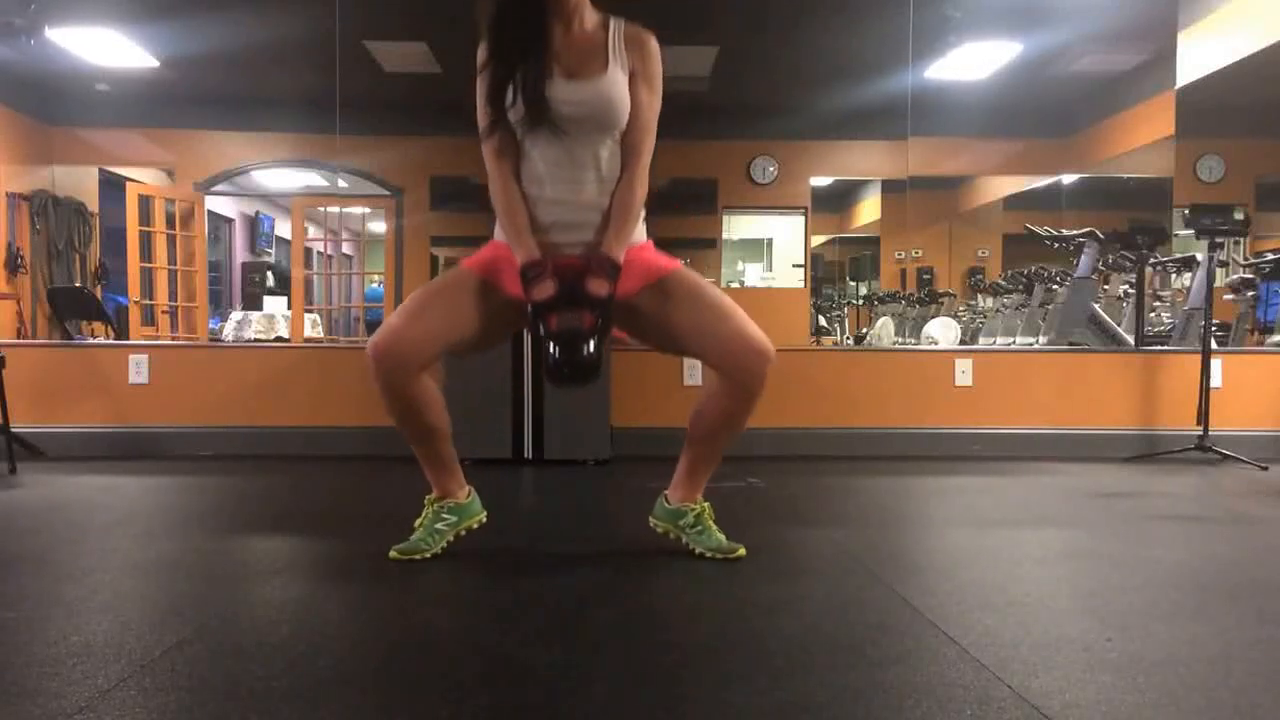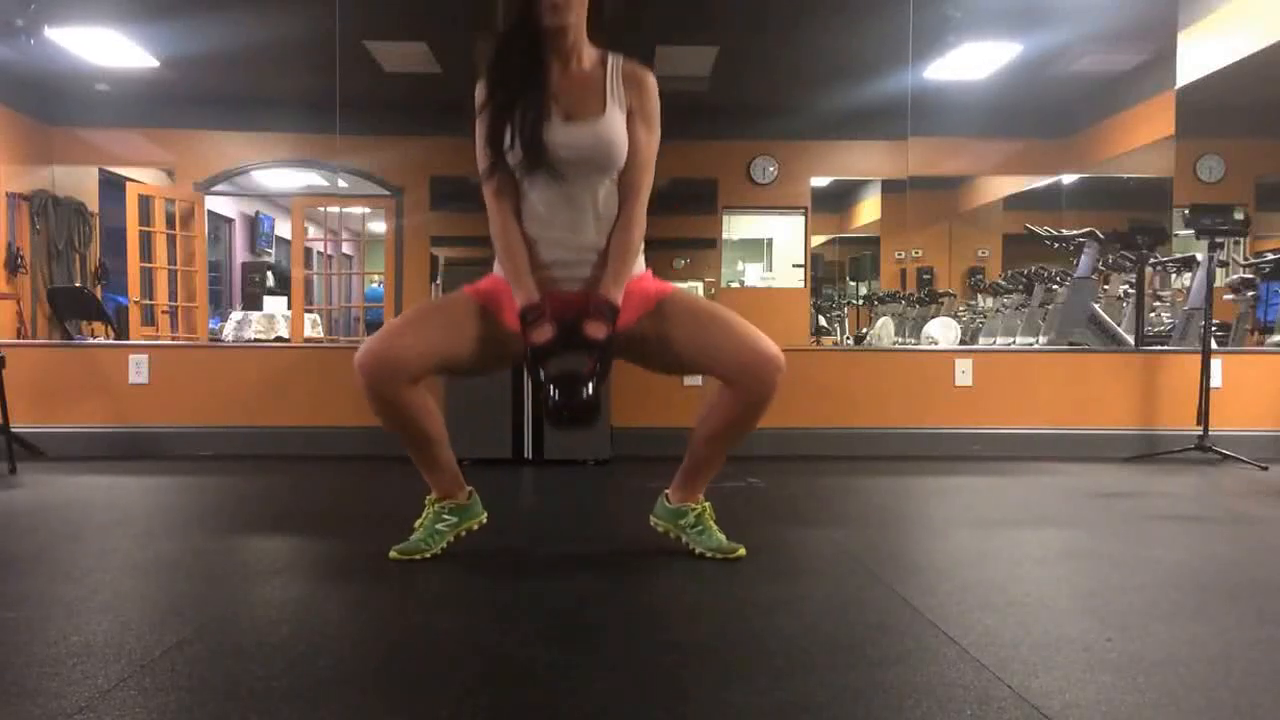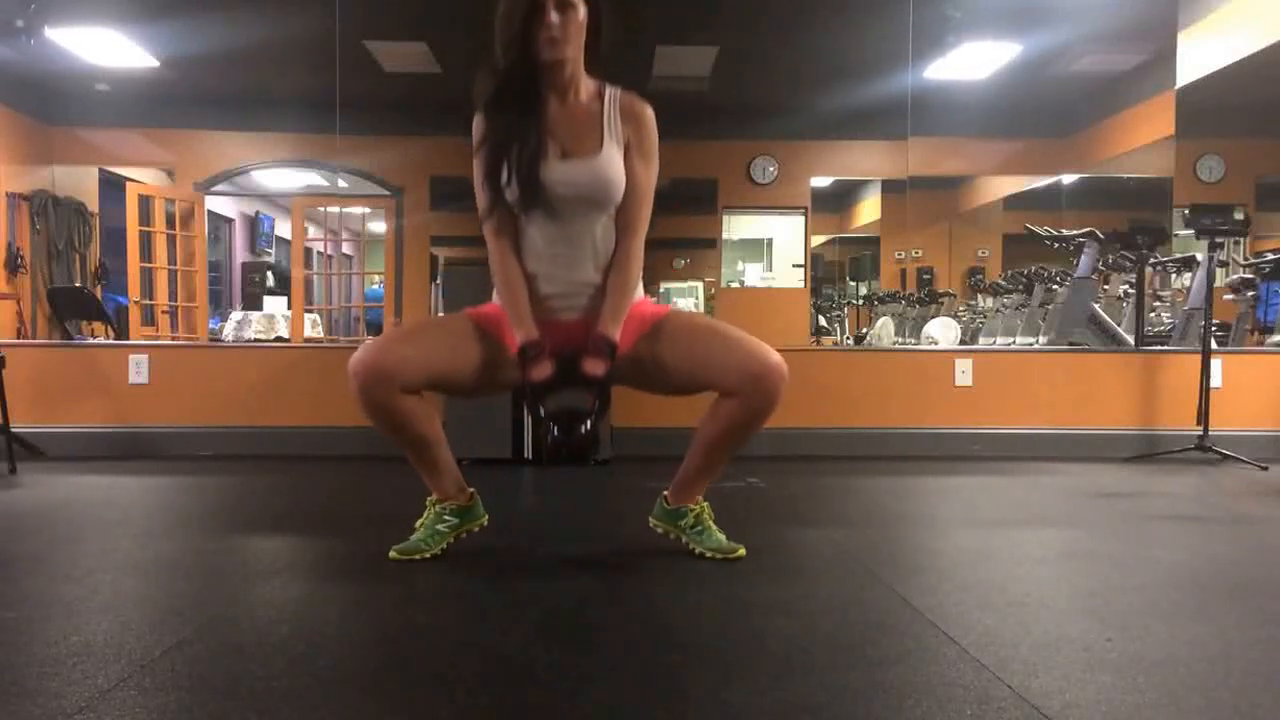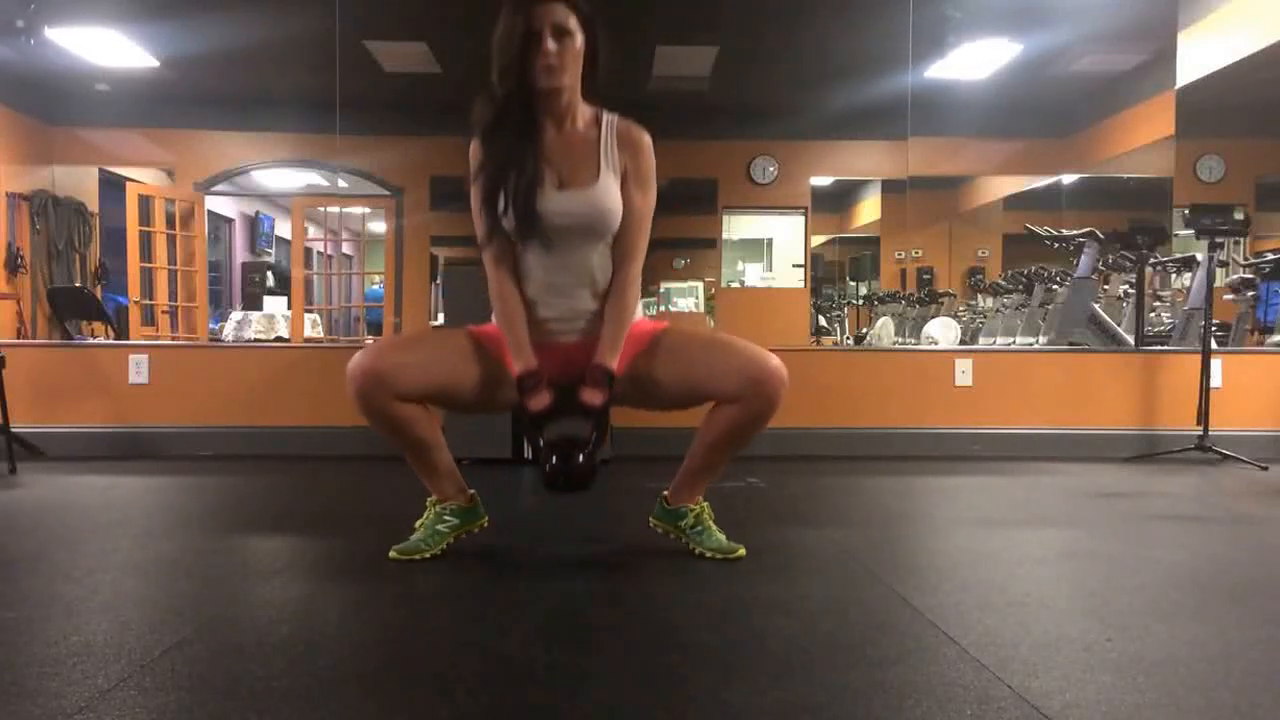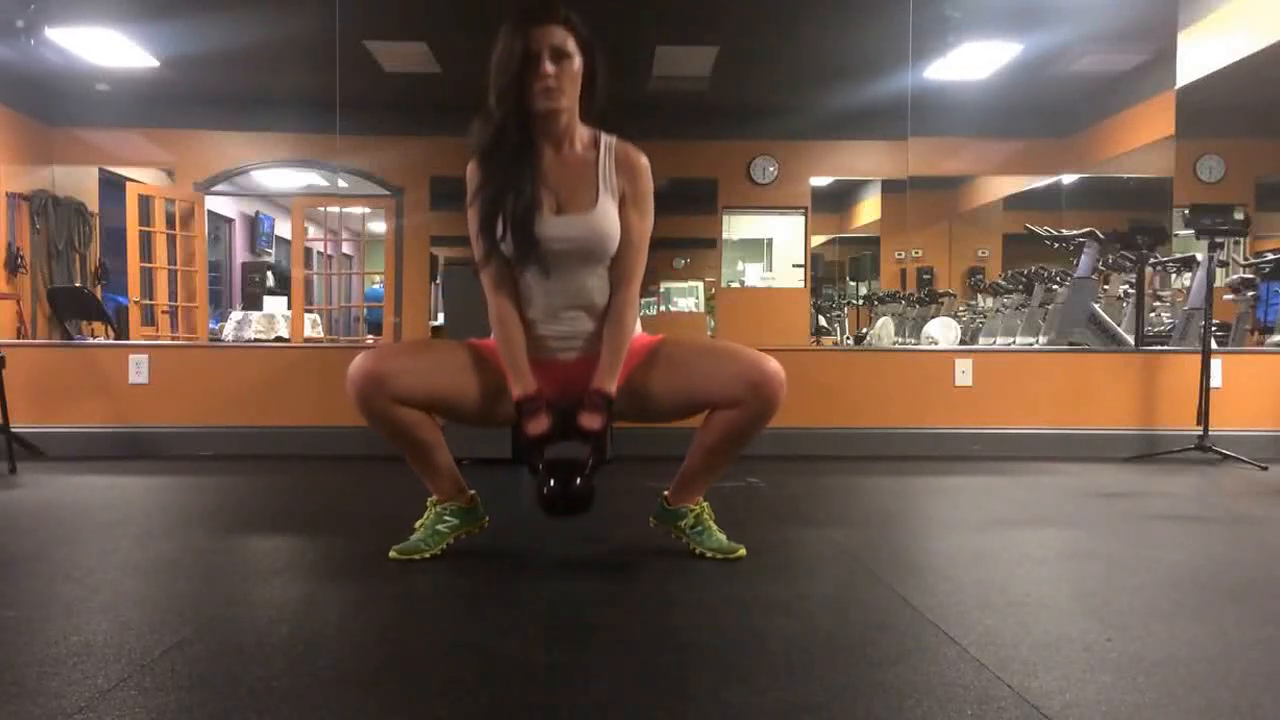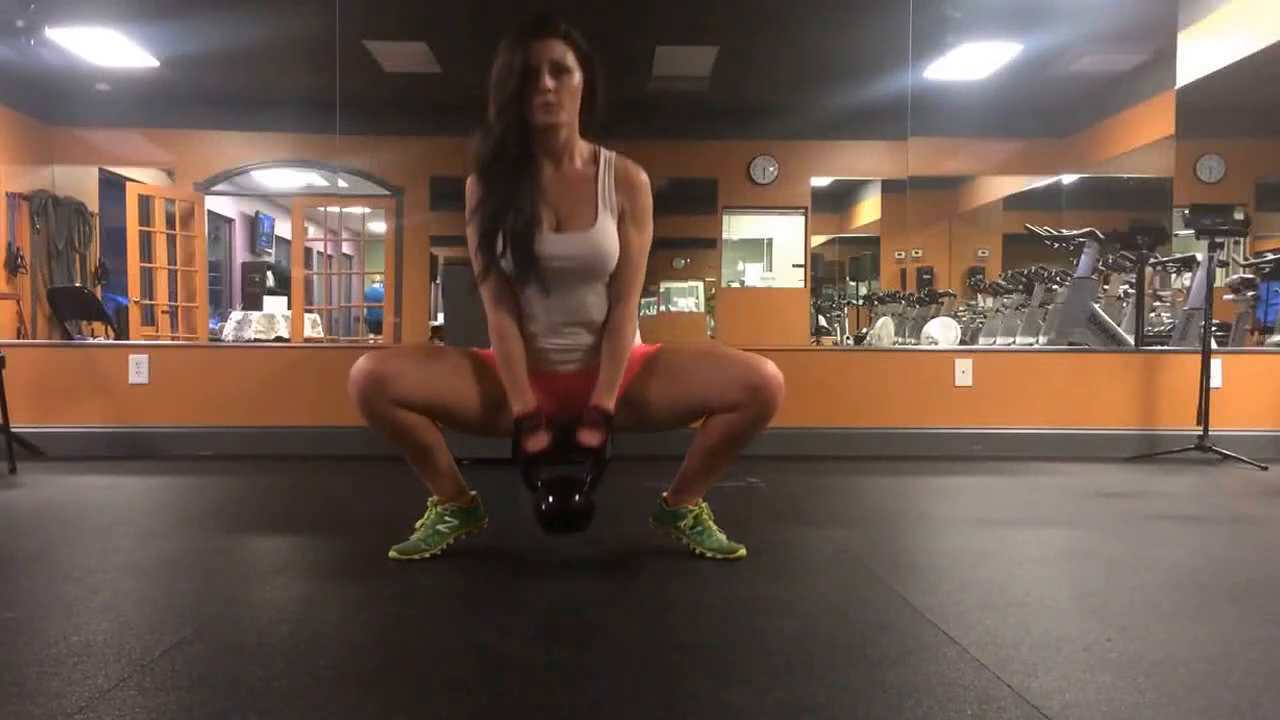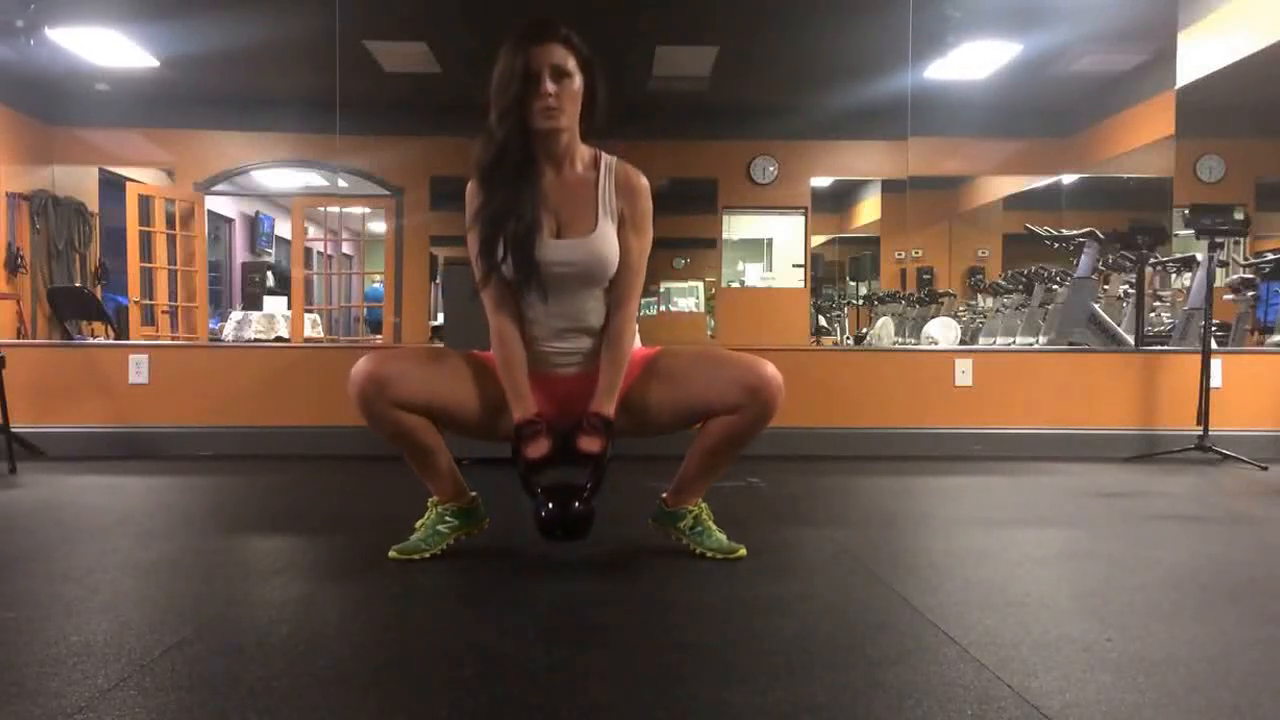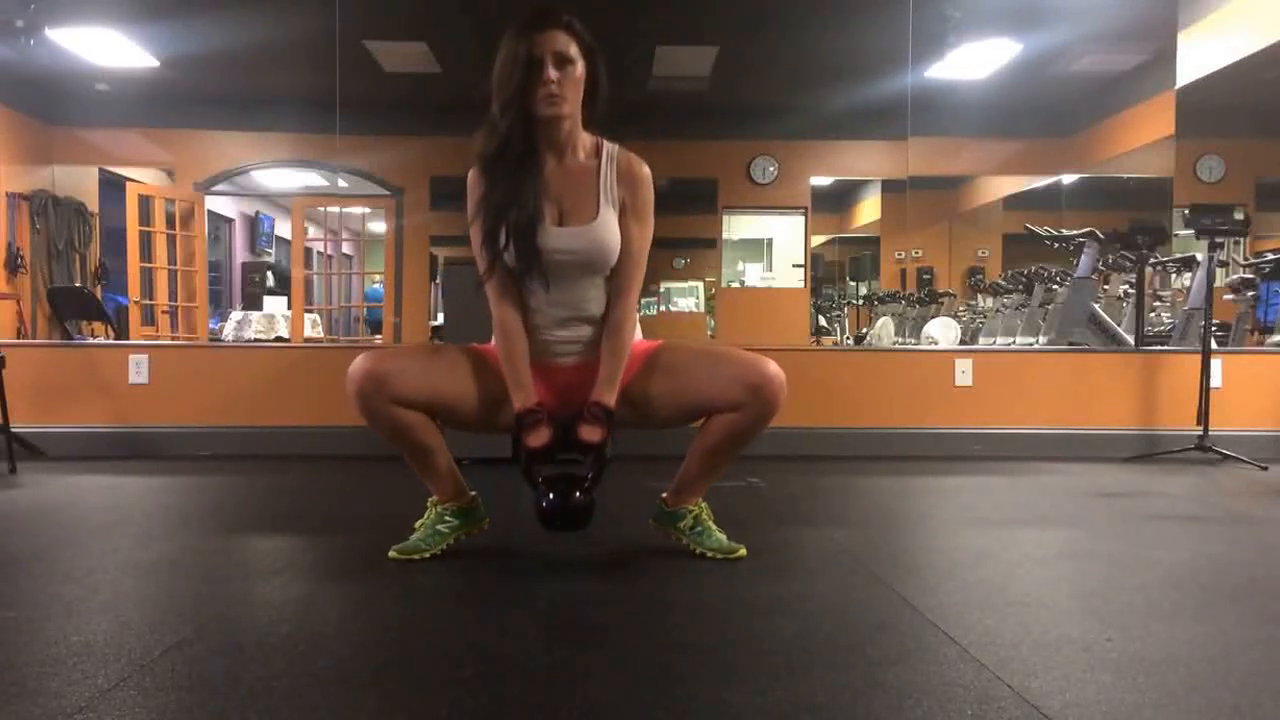
dt=0.1s
person 1, frame 1
right shoulder: (500, 45)
left elbow: (637, 163)
right elbow: (500, 162)
left wrist: (607, 260)
right wrist: (532, 265)
left hip: (623, 253)
right hip: (518, 253)
left knee: (751, 355)
right knee: (390, 351)
left ankle: (683, 502)
right ankle: (452, 498)
person 1, frame 2
left shoulder: (633, 85)
right shoulder: (496, 89)
left elbow: (632, 209)
right elbow: (501, 207)
left wrist: (606, 306)
right wrist: (531, 308)
left hip: (620, 296)
right hip: (520, 299)
left knee: (761, 365)
right knee: (379, 362)
left ankle: (683, 502)
right ankle: (452, 500)
person 1, frame 3
left shoulder: (631, 117)
right shoulder: (494, 120)
left elbow: (632, 240)
right elbow: (499, 237)
left wrist: (604, 342)
right wrist: (530, 348)
left hip: (620, 322)
right hip: (519, 323)
left knee: (764, 374)
right knee: (372, 369)
left ankle: (682, 505)
right ankle: (453, 503)
person 1, frame 4
left shoulder: (628, 144)
right shoulder: (491, 148)
left elbow: (628, 270)
right elbow: (499, 268)
left wrist: (602, 372)
right wrist: (528, 375)
left hip: (616, 345)
right hip: (521, 349)
left knee: (765, 379)
right knee: (369, 374)
left ankle: (682, 504)
right ankle: (454, 503)
person 1, frame 5
left shoulder: (626, 166)
right shoulder: (488, 168)
left elbow: (627, 292)
right elbow: (498, 291)
left wrist: (600, 395)
right wrist: (527, 400)
left hip: (614, 358)
right hip: (520, 363)
left knee: (763, 382)
right knee: (369, 378)
left ankle: (682, 504)
right ankle: (454, 504)
person 1, frame 6
left shoulder: (625, 180)
right shoulder: (488, 182)
left elbow: (625, 305)
right elbow: (498, 306)
left wrist: (600, 412)
right wrist: (526, 414)
left hip: (611, 371)
right hip: (520, 374)
left knee: (763, 385)
right knee: (370, 379)
left ankle: (681, 505)
right ankle: (454, 504)
person 1, frame 7
left shoulder: (625, 185)
right shoulder: (489, 187)
left elbow: (625, 311)
right elbow: (499, 311)
left wrist: (600, 417)
right wrist: (526, 420)
left hip: (612, 375)
right hip: (520, 378)
left knee: (762, 386)
right knee: (370, 381)
left ankle: (681, 506)
right ankle: (454, 505)
person 1, frame 8
left shoulder: (627, 173)
right shoulder: (490, 176)
left elbow: (625, 301)
right elbow: (502, 299)
left wrist: (598, 409)
right wrist: (528, 411)
left hip: (613, 364)
right hip: (521, 368)
left knee: (764, 385)
right knee: (369, 378)
left ankle: (681, 506)
right ankle: (454, 505)
